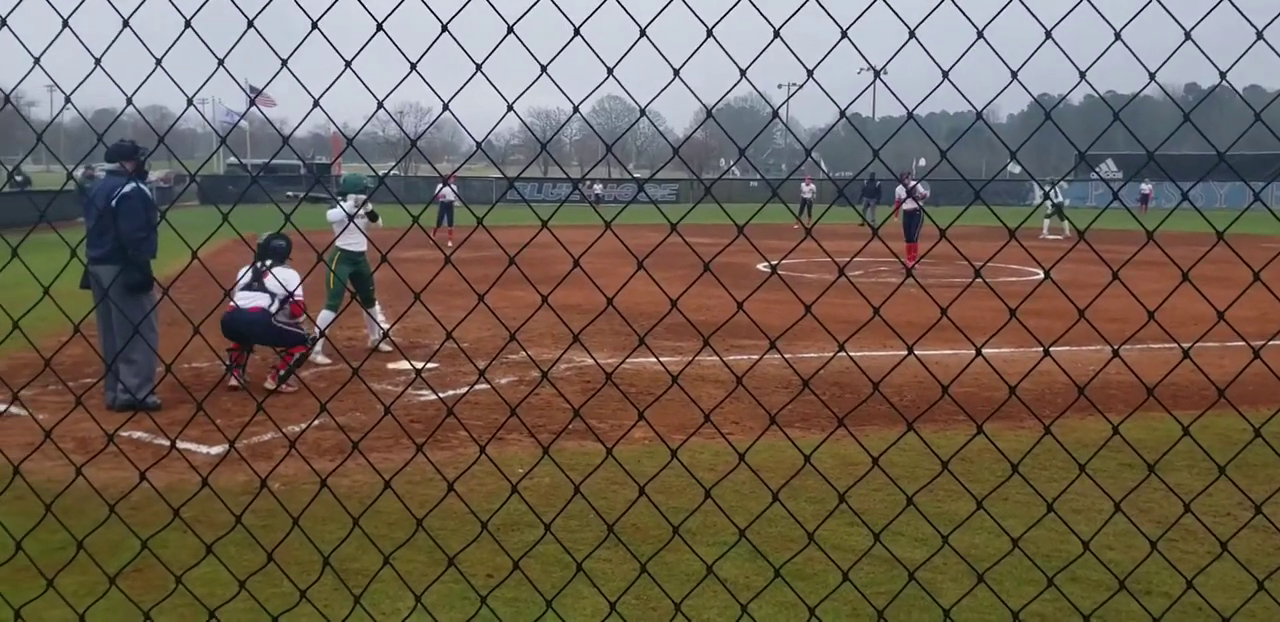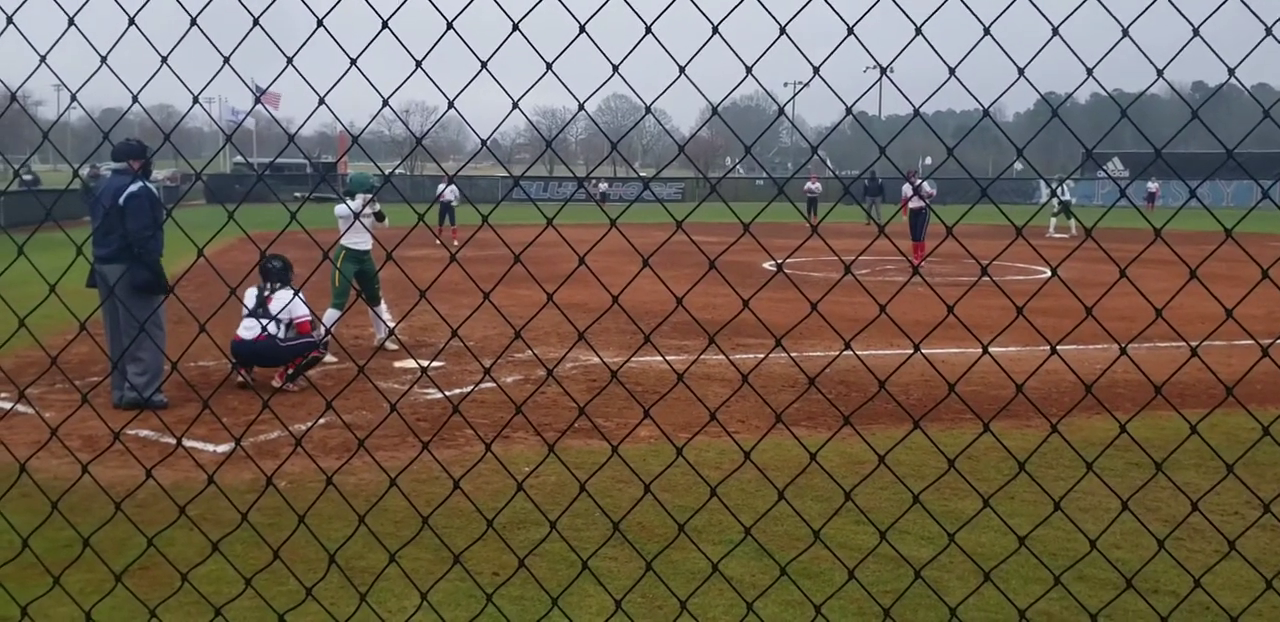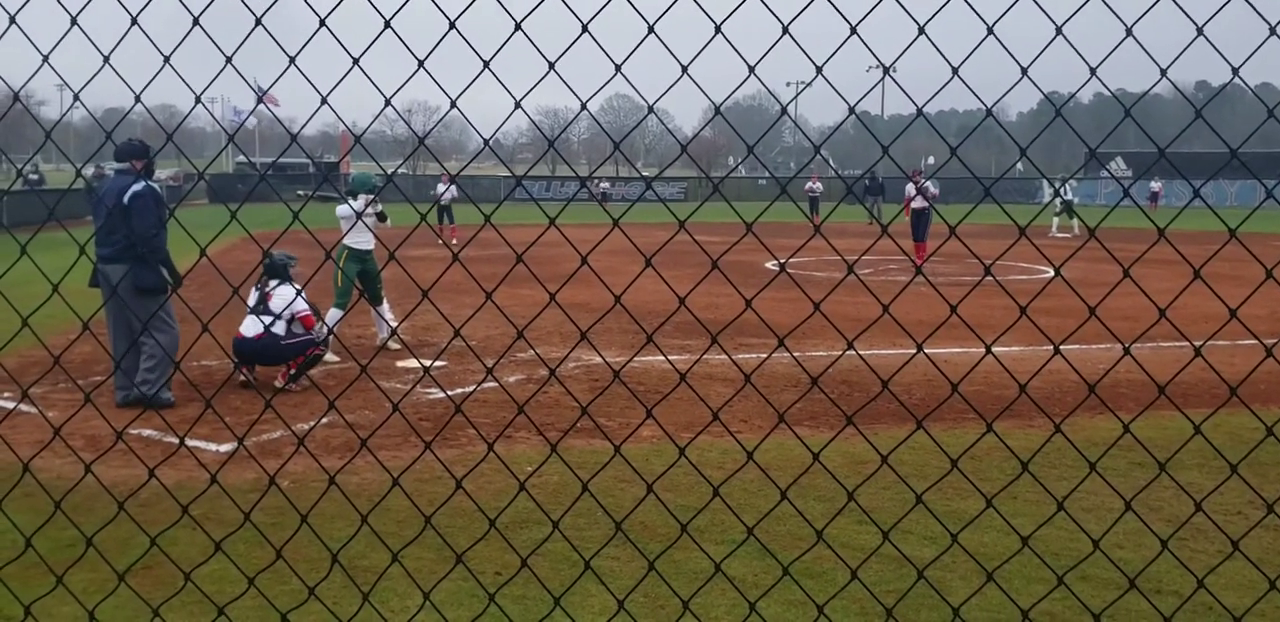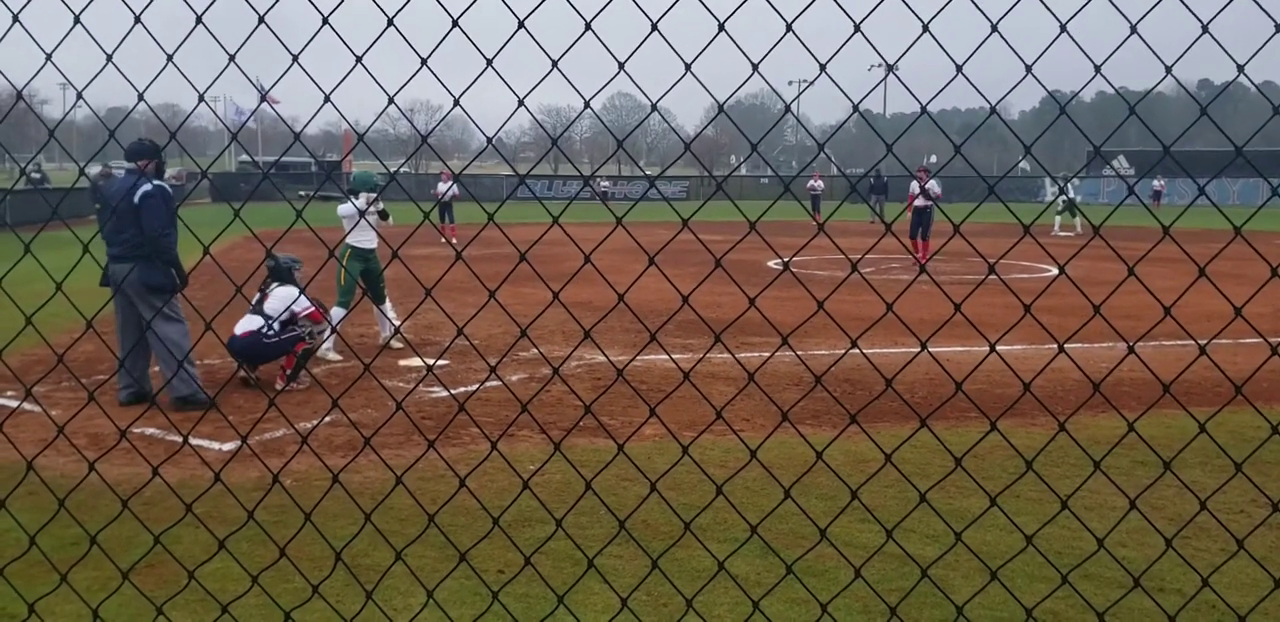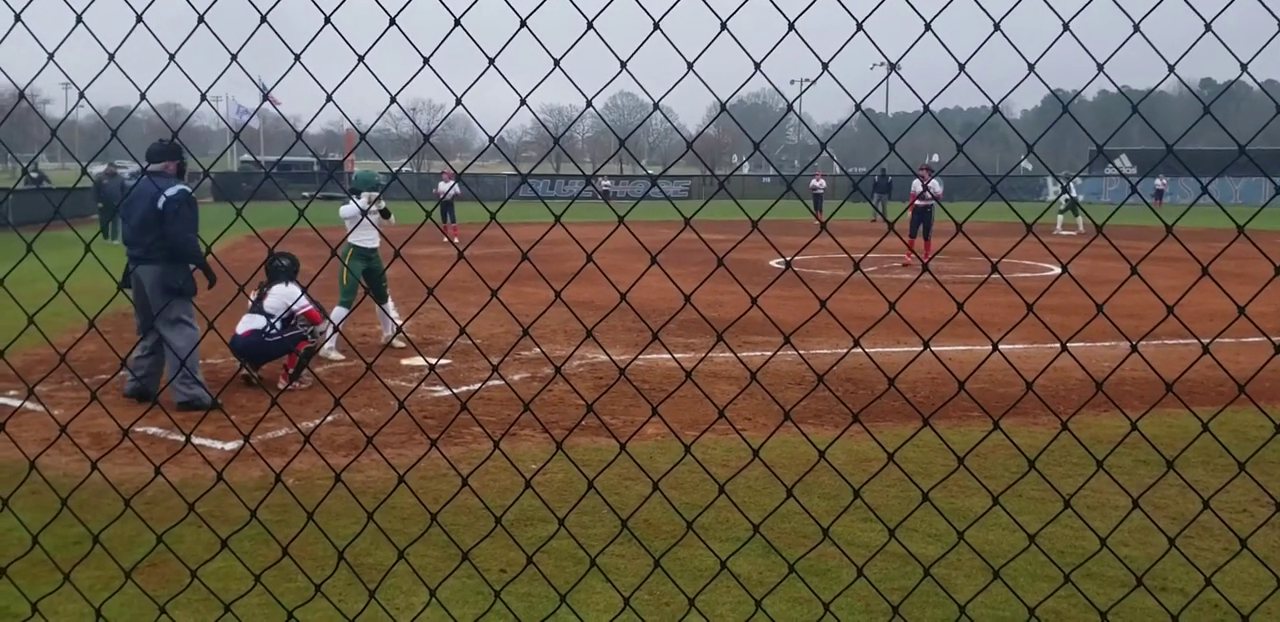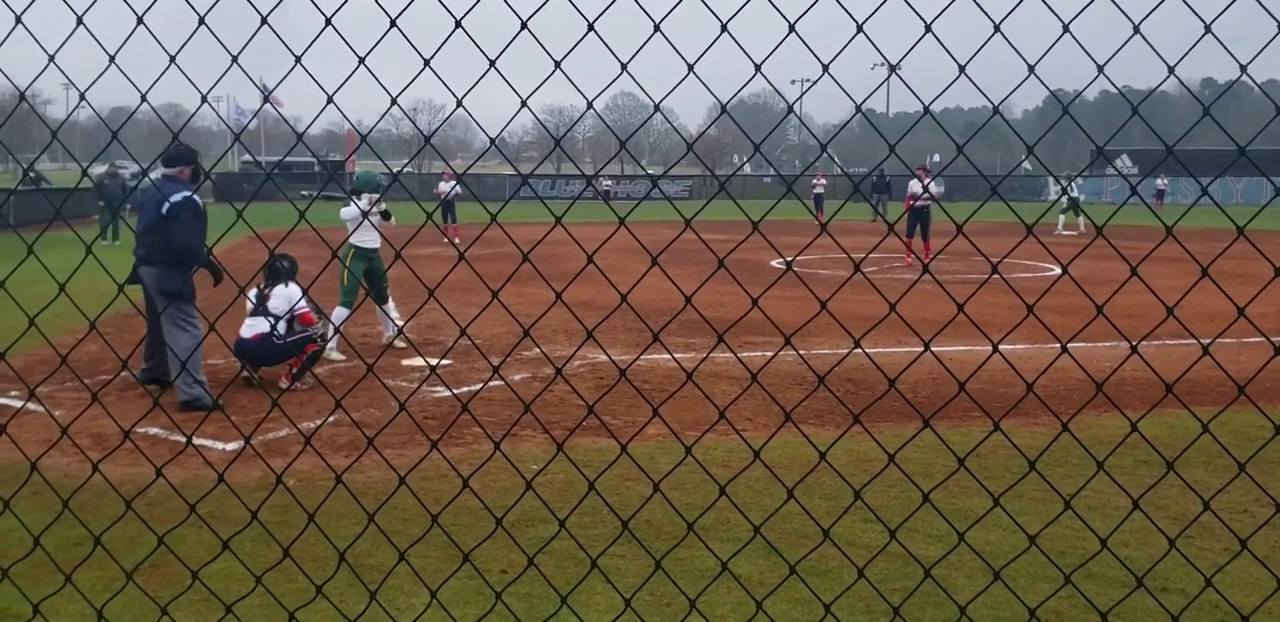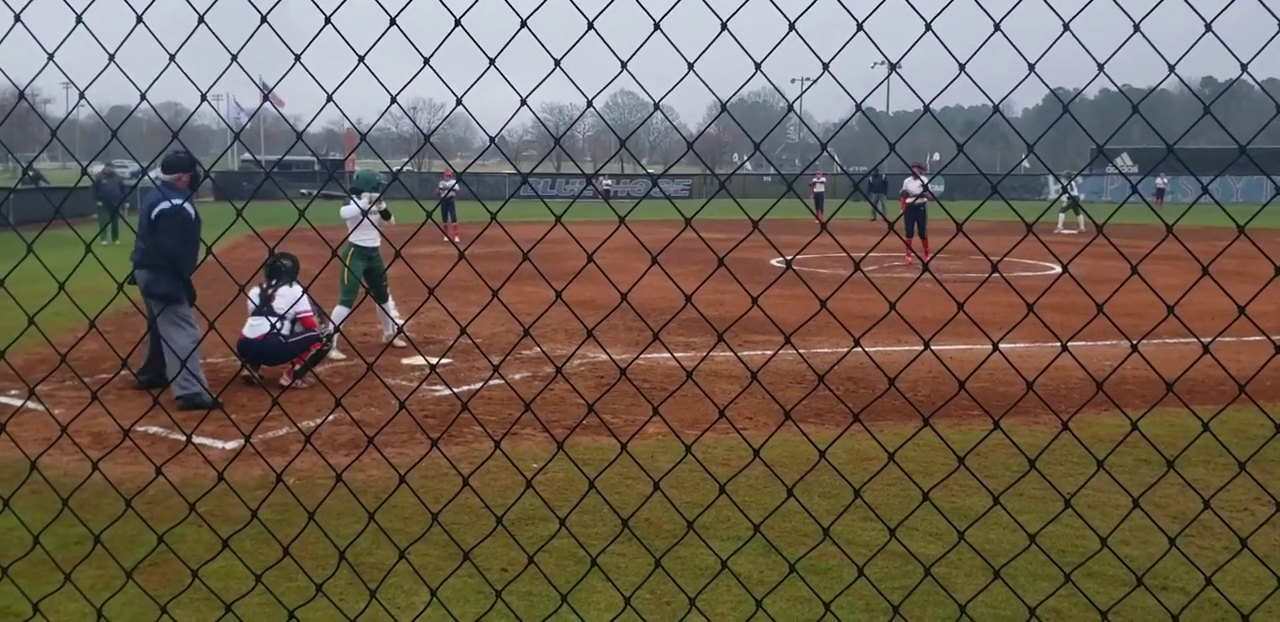
dt=0.3s
person 1, frame 1
left shoulder: (97, 188)
right shoulder: (131, 190)
left elbow: (96, 230)
right elbow: (134, 237)
left wrist: (98, 261)
right wrist: (144, 272)
left hip: (98, 267)
right hip: (124, 269)
left knee: (111, 333)
right knee: (139, 331)
left ankle: (115, 392)
right ankle: (135, 394)
person 1, frame 2
left shoulder: (103, 188)
right shoulder: (138, 189)
left elbow: (101, 230)
right elbow: (143, 238)
left wrist: (105, 262)
right wrist: (158, 273)
left hip: (105, 267)
right hip: (131, 269)
left knee: (118, 333)
right knee: (147, 331)
left ankle: (121, 391)
right ankle: (141, 392)
person 1, frame 3
left shoulder: (105, 188)
right shoulder: (142, 189)
left elbow: (104, 231)
right elbow: (149, 238)
left wrist: (108, 260)
right wrist: (171, 270)
left hip: (107, 268)
right hip: (136, 269)
left knee: (121, 333)
right knee: (162, 329)
left ankle: (126, 390)
right ankle: (149, 390)
person 1, frame 4
left shoulder: (113, 188)
right shoulder: (153, 189)
left elbow: (107, 229)
right elbow: (159, 236)
right wrist: (178, 268)
left hip: (118, 267)
right hip: (145, 268)
left knee: (130, 331)
right knee: (170, 328)
left ankle: (132, 389)
right ankle: (187, 391)
person 1, frame 5
left shoulder: (134, 190)
right shoulder: (176, 192)
left elbow: (127, 232)
right elbow: (183, 240)
right wrist: (205, 267)
left hip: (138, 268)
right hip: (165, 270)
left knee: (150, 329)
right knee: (180, 331)
left ankle: (140, 385)
right ankle: (190, 394)
person 1, frame 6
left shoulder: (152, 192)
right shoulder: (184, 199)
left elbow: (146, 232)
right elbow: (186, 245)
right wrist: (210, 265)
left hip: (150, 267)
right hip: (169, 272)
left knee: (161, 324)
right knee: (185, 330)
left ankle: (154, 371)
right ankle: (192, 394)
person 1, frame 7
left shoulder: (157, 196)
right shoulder: (175, 206)
right elbow: (173, 252)
right wrist: (187, 283)
left hip: (150, 272)
right hip: (163, 276)
left knee: (163, 327)
right knee: (183, 331)
right ankle: (190, 391)
person 2, frame 1
left shoulder: (362, 207)
right shoulder: (340, 207)
left elbow: (377, 222)
right elbow: (331, 217)
left wrist: (367, 207)
right wrist: (351, 204)
left hip: (360, 258)
right hip: (341, 258)
left knee: (370, 299)
right knee: (333, 303)
left ankle: (376, 339)
right ankle: (315, 350)
person 2, frame 2
left shoulder: (368, 207)
right shoulder: (346, 205)
left elbow: (384, 223)
right elbow: (338, 212)
left wrist: (375, 207)
right wrist: (359, 202)
left hip: (366, 256)
right hip: (346, 256)
left knee: (375, 298)
right knee: (338, 302)
left ankle: (382, 337)
person 2, frame 3
left shoulder: (370, 207)
right shoulder: (348, 205)
left elbow: (386, 223)
right elbow: (340, 213)
left wrist: (377, 207)
right wrist: (362, 202)
left hip: (368, 256)
right hip: (349, 256)
left knee: (378, 298)
right knee: (341, 302)
left ankle: (384, 337)
person 2, frame 4
left shoulder: (372, 206)
right shoulder: (350, 204)
left elbow: (388, 222)
right elbow: (341, 212)
left wrist: (378, 205)
right wrist: (363, 201)
left hip: (371, 255)
right hip: (352, 254)
left knee: (380, 296)
right knee: (344, 300)
left ankle: (387, 336)
right ankle: (325, 347)
person 2, frame 5
left shoulder: (374, 204)
right shoulder: (352, 203)
left elbow: (390, 220)
right elbow: (343, 213)
left wrist: (380, 204)
right wrist: (365, 201)
left hip: (373, 254)
right hip: (354, 254)
left knee: (383, 296)
right knee: (346, 300)
left ankle: (389, 335)
right ankle: (328, 346)
person 2, frame 6
left shoulder: (375, 206)
right shoulder: (353, 204)
left elbow: (390, 222)
right elbow: (344, 215)
left wrist: (381, 206)
right wrist: (365, 202)
left hip: (374, 254)
right hip: (355, 254)
left knee: (383, 296)
right knee: (347, 300)
left ankle: (390, 335)
right ankle: (329, 346)
person 2, frame 7
left shoulder: (374, 204)
right shoulder: (352, 203)
left elbow: (390, 221)
right elbow: (345, 214)
left wrist: (381, 205)
right wrist: (366, 201)
left hip: (374, 253)
right hip: (355, 253)
left knee: (383, 295)
right knee: (347, 299)
left ankle: (390, 334)
right ankle: (329, 345)
person 3, frame 1
left shoulder: (246, 270)
right shoulder: (289, 273)
right elbow: (298, 310)
left hip: (230, 321)
right hip: (257, 320)
left knee: (246, 334)
right knee: (306, 340)
left ankle: (236, 374)
right ankle: (277, 379)
person 3, frame 2
left shoulder: (250, 291)
right shoulder: (292, 294)
right elbow: (305, 330)
left hip: (238, 349)
right hip: (267, 351)
right knee: (320, 341)
left ankle: (243, 371)
right ankle: (285, 378)
person 3, frame 3
left shoulder: (257, 287)
right shoulder: (292, 289)
right elbow: (309, 325)
left hip: (240, 347)
right hip: (267, 349)
right knee: (321, 339)
left ankle: (245, 369)
right ankle: (288, 378)
person 3, frame 4
left shoulder: (266, 289)
right shoulder: (291, 291)
right elbow: (320, 319)
left hip: (235, 344)
right hip: (252, 346)
right knee: (308, 333)
left ankle: (248, 368)
right ankle: (286, 379)
person 3, frame 5
left shoulder: (261, 288)
right shoulder: (290, 289)
right elbow: (315, 319)
left hip: (237, 344)
right hip: (255, 345)
right knee: (310, 333)
left ankle: (251, 366)
right ankle: (289, 378)
person 3, frame 6
left shoulder: (254, 292)
right shoulder: (292, 288)
right elbow: (306, 321)
right wrist: (315, 319)
left hip: (241, 348)
right hip: (265, 348)
right knee: (317, 336)
left ankle: (251, 368)
right ankle: (291, 377)
person 3, frame 7
left shoulder: (255, 291)
right shoulder: (296, 290)
right elbow: (309, 325)
right wrist: (319, 325)
left hip: (244, 347)
right hip: (271, 348)
right knee: (324, 337)
left ankle: (251, 367)
right ankle: (293, 375)
